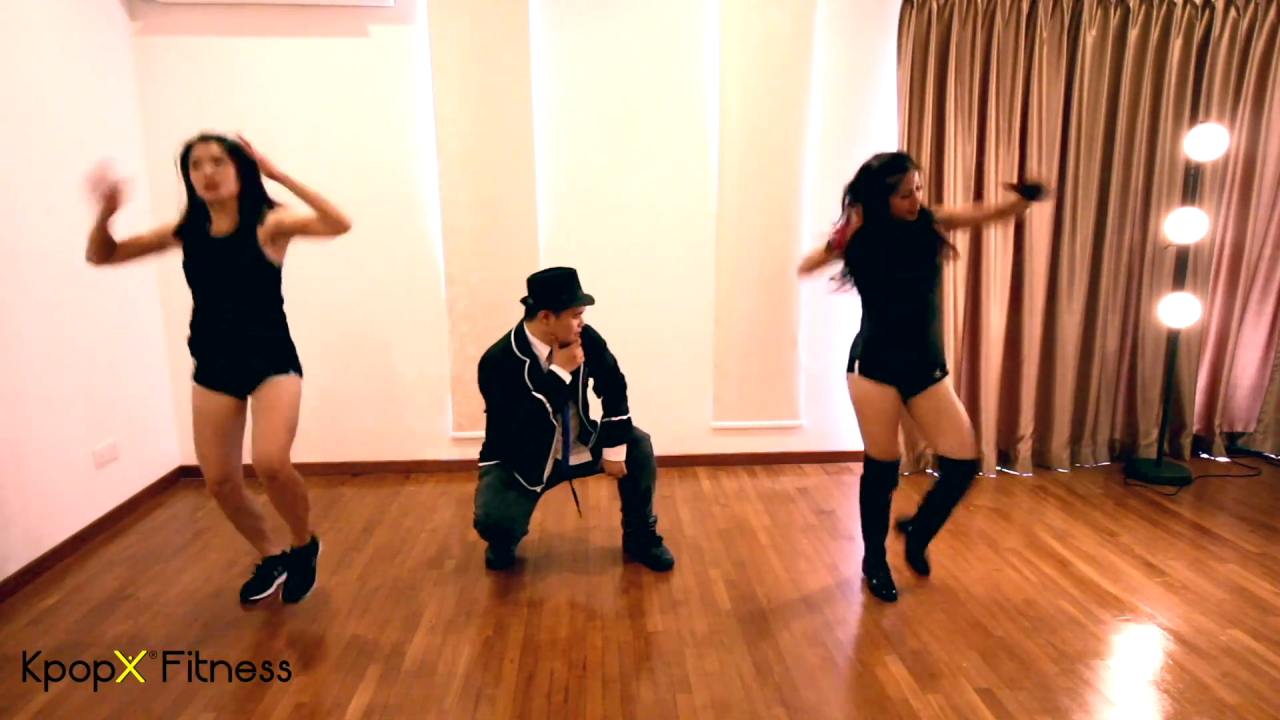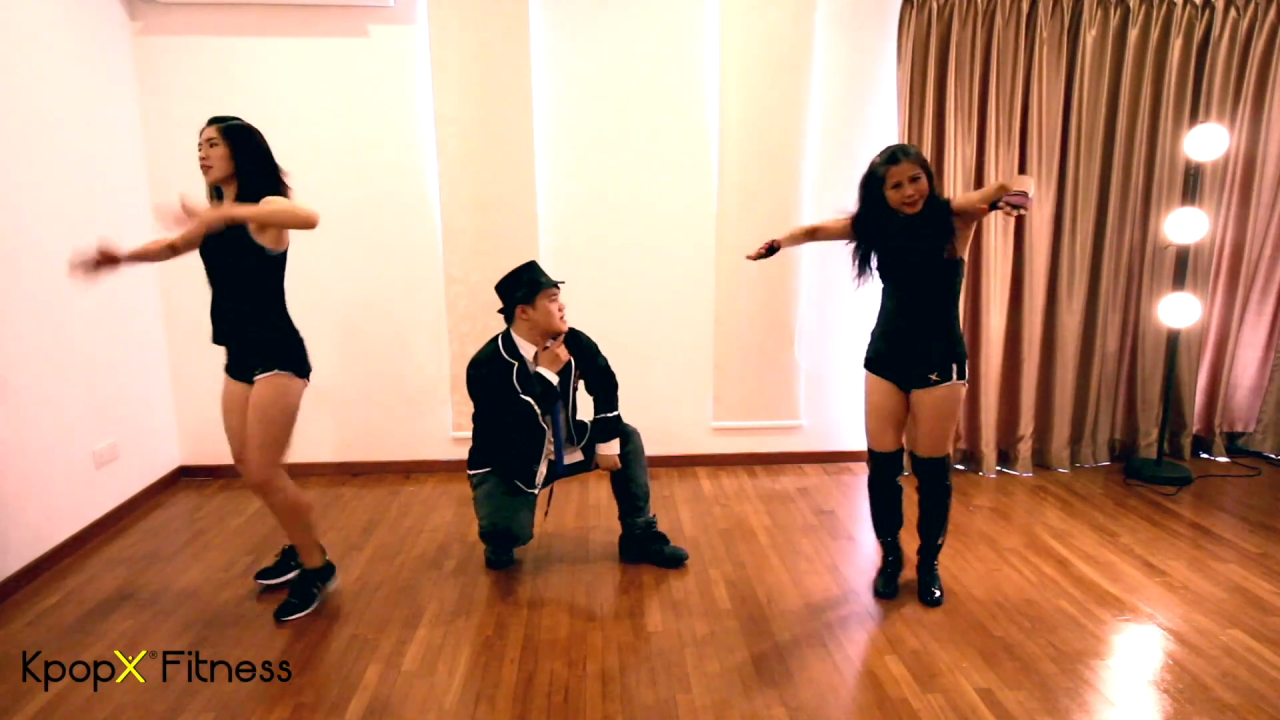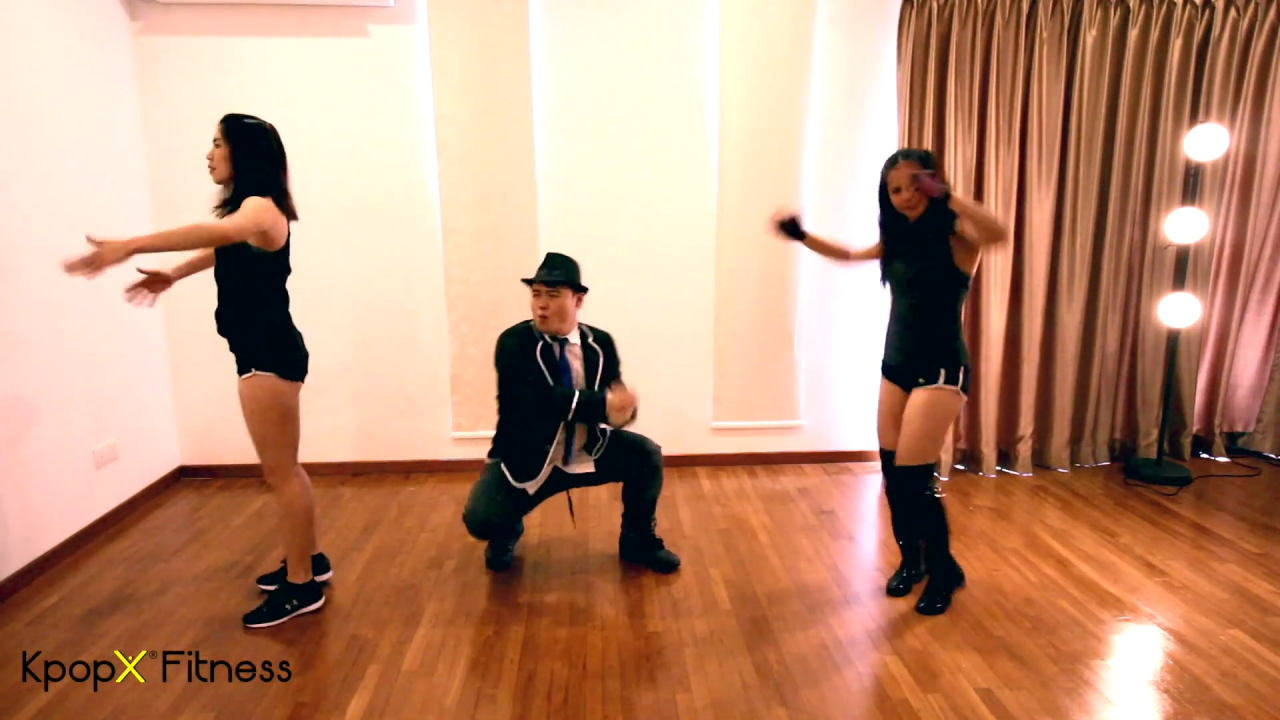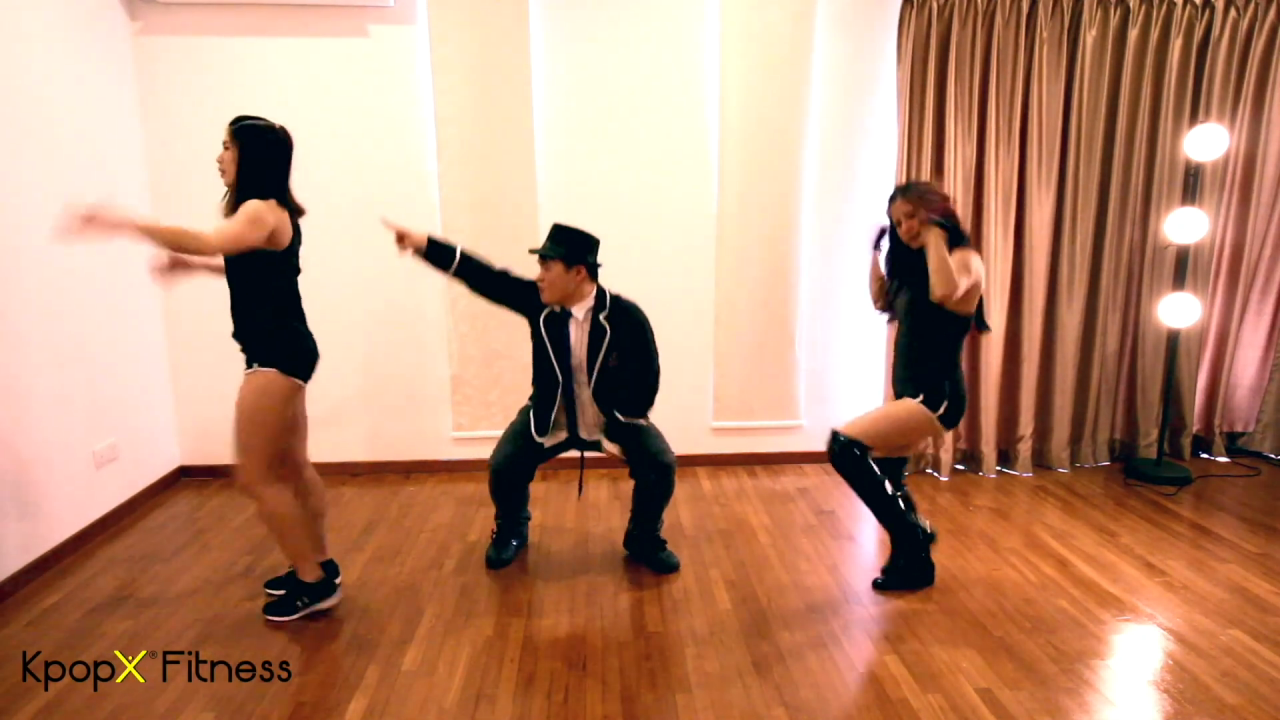
dt=0.4s
person 1, frame 1
left shoulder: (268, 221)
right shoulder: (184, 230)
left elbow: (340, 225)
right elbow: (101, 256)
left wrist: (285, 180)
right wrist: (105, 214)
left hip: (273, 365)
right hip: (214, 371)
left knee: (271, 462)
right knee: (220, 481)
left ankle: (304, 543)
right ankle: (272, 557)
person 1, frame 2
left shoulder: (266, 209)
right shoulder: (210, 220)
left elbow: (310, 217)
right elbow: (162, 248)
left wrist: (235, 209)
right wrist: (117, 258)
left hip: (276, 357)
right hip: (239, 358)
left knee: (262, 474)
right knee: (253, 470)
left ankle: (316, 567)
right ankle: (299, 552)
person 1, frame 3
left shoulder: (262, 209)
right shoulder: (246, 213)
left elbow: (216, 233)
right elbow: (218, 250)
left wrist: (128, 246)
right wrist: (171, 275)
left hip: (269, 356)
right hip: (261, 354)
left knee: (283, 473)
right knee: (281, 468)
left ankle: (303, 587)
right ankle: (310, 561)
person 1, frame 4
left shoulder: (262, 210)
right shoulder: (264, 211)
left elbow: (212, 242)
left wrist: (122, 223)
right wrist: (192, 264)
left hip: (278, 355)
right hip: (280, 352)
left knee: (254, 476)
right knee: (291, 466)
left ankle: (312, 582)
right ankle: (316, 564)
person 2, frame 1
left shoulder: (931, 225)
right shoulder: (862, 240)
left elbow: (995, 213)
right elbow: (806, 267)
left wrist: (1025, 197)
right wrist: (838, 241)
left hip: (928, 370)
right hip: (873, 369)
left knee: (964, 464)
right knee: (882, 468)
left ankle: (918, 531)
right ankle: (876, 560)
person 2, frame 2
left shoulder: (949, 217)
right shoulder: (874, 226)
left elbow: (1017, 186)
right elbow: (816, 229)
left wrist: (1011, 195)
right wrist: (780, 241)
left hip: (939, 361)
right hip: (884, 357)
left knee: (933, 468)
right knee: (881, 464)
left ankle: (928, 564)
right ankle: (890, 555)
person 2, frame 3
left shoulder: (957, 234)
right shoulder: (899, 237)
left elbow: (998, 231)
right elbow: (848, 254)
left wrist: (944, 200)
right wrist: (801, 235)
left hip: (941, 370)
right hip: (897, 366)
left knee: (914, 476)
right knee: (893, 472)
left ankle: (945, 571)
right ankle: (912, 558)
person 2, frame 4
left shoulder: (963, 259)
right shoulder: (907, 268)
left elbow: (943, 295)
right elbow: (882, 303)
left wrist: (932, 230)
right wrist: (875, 253)
left hip: (933, 394)
right hip: (911, 387)
left knee: (843, 445)
right knee: (885, 474)
left ankle: (909, 535)
right ankle: (913, 566)
person 3, frame 1
left shoulder: (585, 339)
right shoulder: (498, 361)
left elbow: (613, 387)
right elbow: (520, 428)
left wrist: (614, 447)
right wrist: (559, 373)
left hip: (577, 446)
right hip: (518, 461)
left knee: (637, 444)
right knee: (494, 523)
left ankle: (639, 535)
right ankle: (504, 540)
person 3, frame 2
left shoulder: (573, 342)
right shoulder: (487, 365)
left elbow: (605, 385)
right elbow: (511, 429)
left wrist: (607, 442)
right wrist: (546, 374)
left hip: (564, 449)
right hip: (506, 465)
left knee: (626, 438)
right knee: (506, 533)
left ankle: (639, 536)
right ankle: (502, 538)
person 3, frame 3
left shoulder: (600, 345)
right shoulder: (515, 343)
left elbow: (615, 401)
right elbow: (538, 403)
left wrist: (619, 413)
right wrist: (604, 402)
left hip: (588, 453)
right hip: (526, 458)
left knee: (647, 457)
right knee: (481, 517)
left ankle: (637, 541)
right ankle: (505, 535)
person 3, frame 4
left shoulder: (626, 317)
right shoulder: (539, 301)
left elbow: (645, 380)
right elbow: (483, 277)
left wrist: (617, 436)
right wrist: (424, 244)
left hip: (616, 419)
right hip: (552, 417)
left knee: (659, 466)
right knee: (505, 467)
left ankle: (643, 541)
right ankle: (511, 533)
